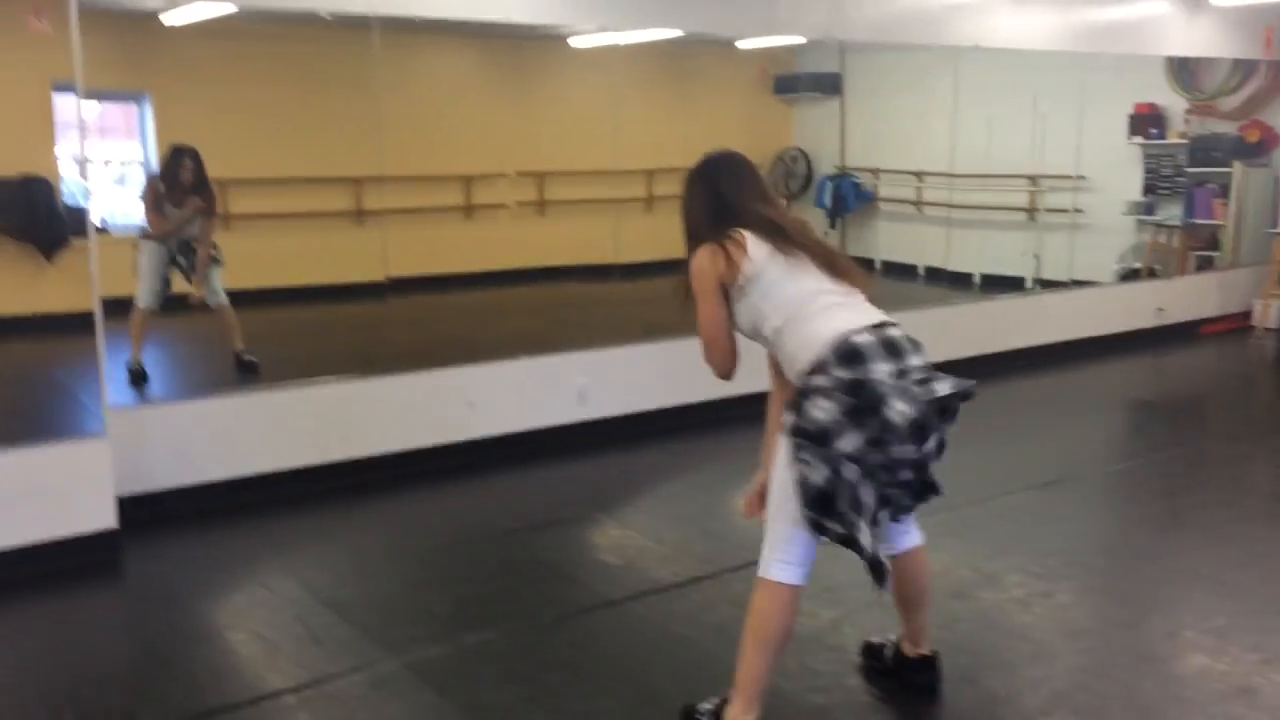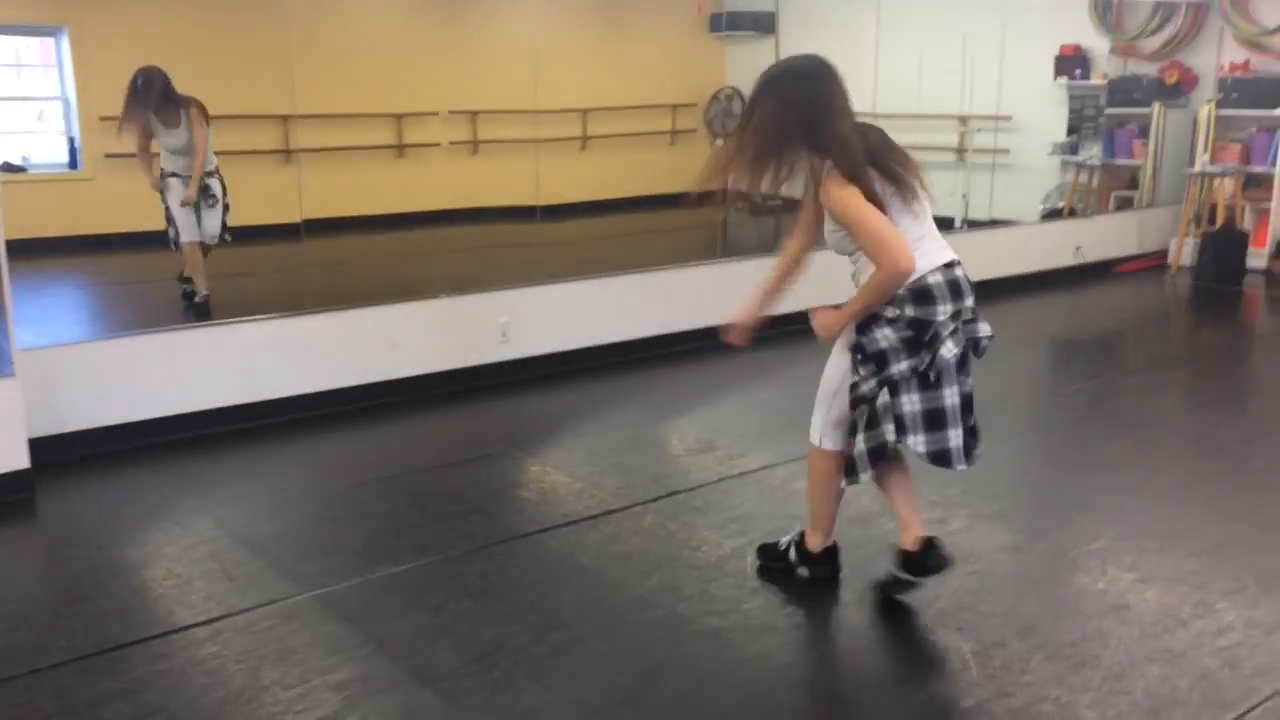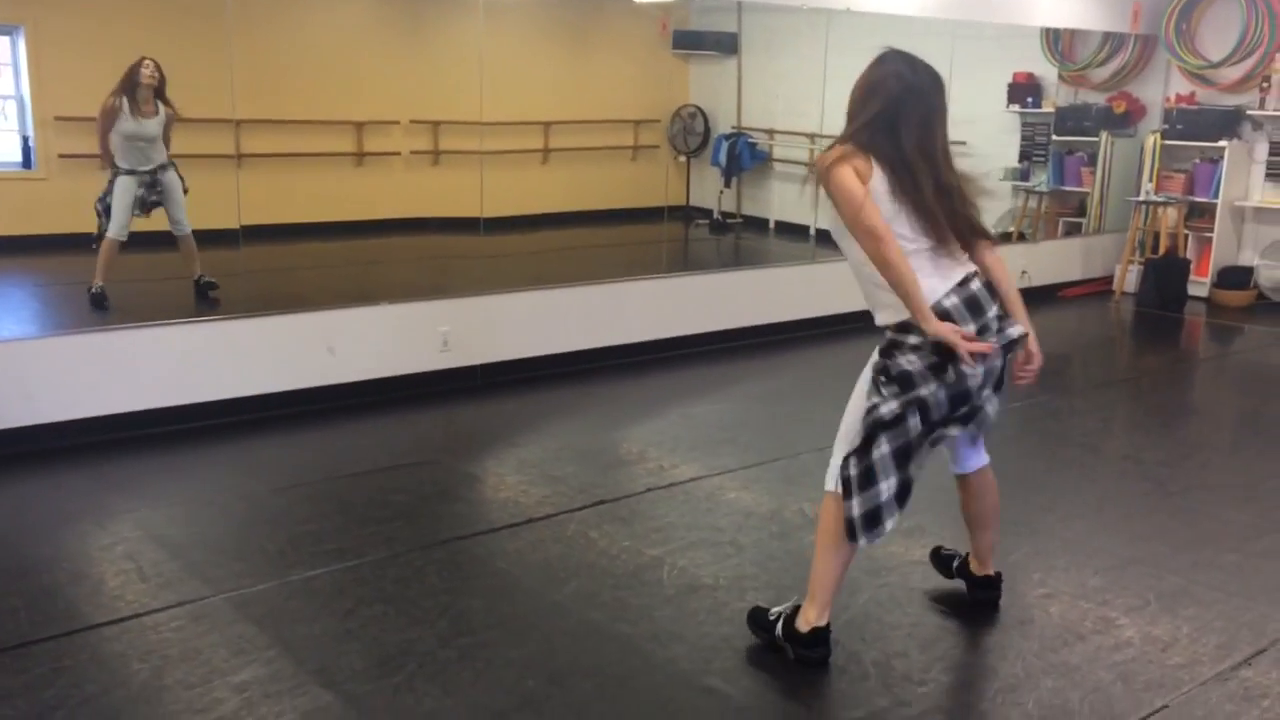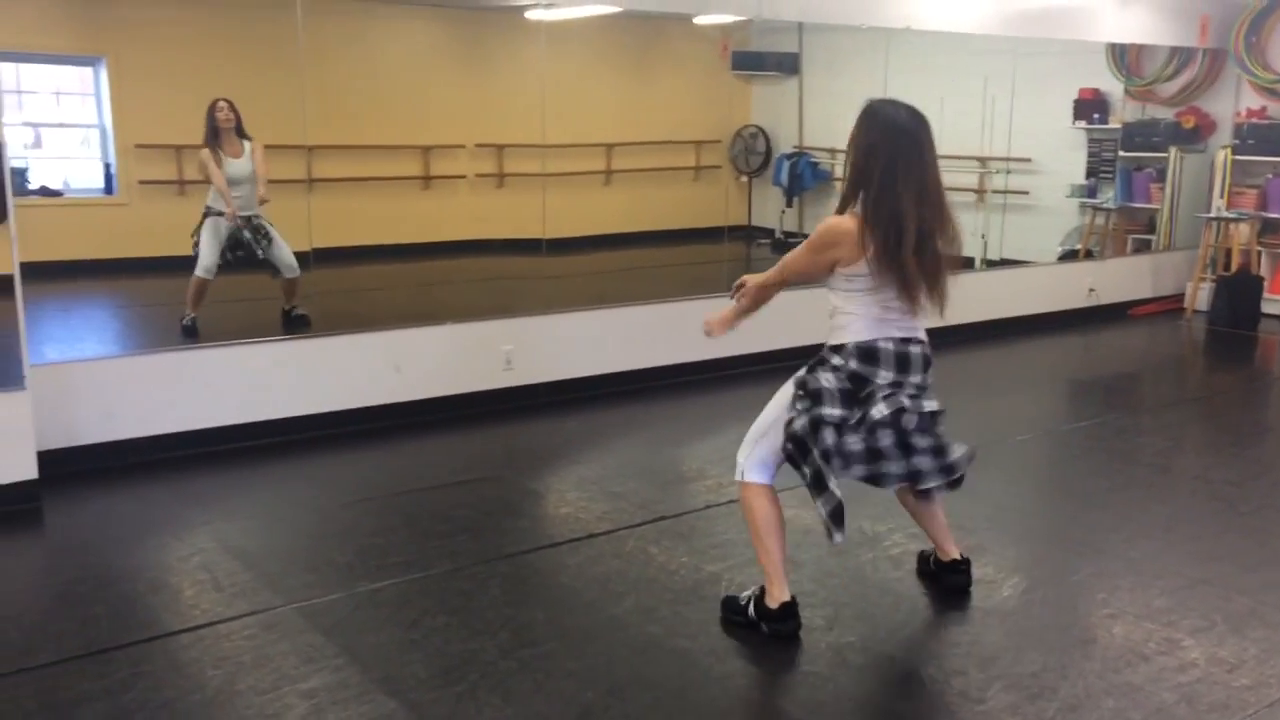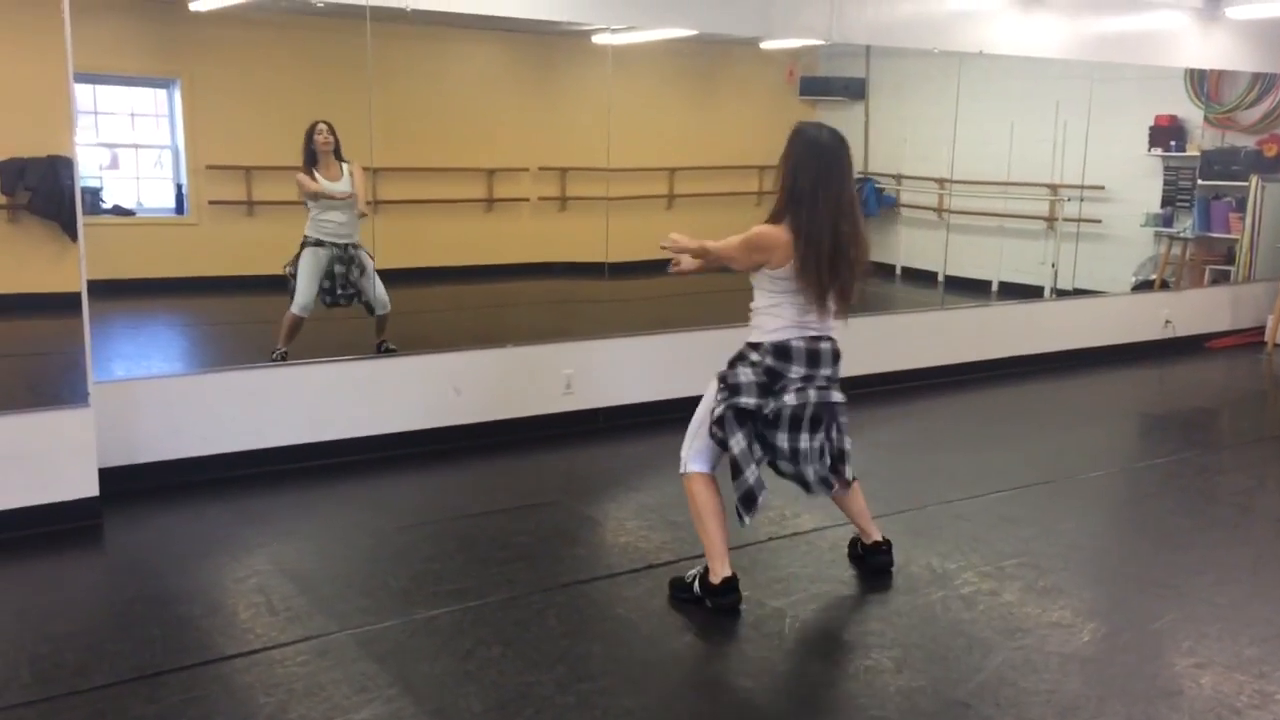
dt=1s
person 1, frame 1
left shoulder: (712, 258)
right shoulder: (788, 244)
left elbow: (723, 365)
right wrist: (769, 470)
left hip: (844, 383)
right hip: (900, 363)
left knee: (785, 557)
right knee: (895, 523)
right ankle: (916, 655)
person 1, frame 2
left shoulder: (835, 183)
right shoulder: (862, 146)
left elbow: (896, 262)
right elbow: (802, 240)
left wrist: (842, 318)
right wrist: (757, 306)
left hip: (906, 309)
right hip: (948, 293)
left knee: (831, 429)
right knee: (869, 426)
left ankle: (815, 549)
right ankle: (915, 542)
person 1, frame 3
left shoulder: (842, 161)
right shoulder: (928, 167)
left elbow: (878, 241)
right elbow: (980, 246)
left wrist: (931, 327)
right wrist: (1021, 327)
left hip: (918, 336)
right hip: (978, 314)
left knee: (850, 473)
right knee: (969, 453)
left ankle: (810, 624)
right ankle: (983, 572)
person 1, frame 4
left shoulder: (843, 231)
right shoulder: (925, 223)
left elbow: (779, 278)
left wrist: (734, 313)
right wrist: (763, 280)
left hip: (845, 369)
right hip: (907, 364)
left knee: (755, 467)
right knee: (898, 463)
left ankle: (776, 602)
right ankle: (950, 560)
person 1, frame 5
left shoulder: (771, 239)
right shoulder: (842, 235)
left elbow: (720, 253)
left wrist: (686, 246)
right wrist: (699, 256)
left hip: (766, 363)
right hip: (820, 360)
left knee: (696, 460)
right knee: (824, 458)
left ankle: (719, 579)
right ankle: (874, 544)
person 2, frame 1
left shoulder: (203, 195)
right shoulder: (155, 189)
left elbow: (205, 242)
right elbow: (159, 231)
left wrist: (200, 283)
right wrist: (187, 214)
left hip: (192, 241)
right hip: (158, 242)
left knee: (216, 294)
right knee: (147, 296)
left ankle: (241, 352)
right ankle: (135, 360)
person 2, frame 2
left shoulder: (191, 109)
right shoulder: (146, 118)
left elbow: (201, 148)
right elbow: (143, 150)
left wrist: (193, 187)
right wrist: (150, 175)
left hip: (206, 174)
right hip: (174, 178)
left knee: (210, 234)
right knee: (188, 234)
left ankle: (188, 277)
right ankle: (201, 292)
person 2, frame 3
left shoulder: (166, 112)
right shoulder: (115, 104)
right elbow: (103, 136)
right wrist: (110, 165)
left hip: (162, 170)
right hip: (127, 173)
left knee: (182, 226)
right knee: (117, 229)
left ankle: (199, 278)
right ankle: (97, 285)
person 2, frame 4
left shoulder: (253, 147)
right shoulder: (208, 153)
left elbow: (261, 169)
right elbow: (217, 178)
left wrist: (262, 188)
right wrist: (229, 205)
left hip: (251, 217)
right hip: (218, 216)
left knee: (290, 264)
right knee: (206, 265)
left ankle: (290, 309)
right ankle: (189, 315)
person 2, frame 5
left shoulder: (352, 169)
right shoulder: (305, 177)
left elbow: (360, 188)
right elbow: (317, 190)
left wrist: (362, 204)
right wrist: (337, 195)
left hip: (350, 246)
right hip: (317, 245)
left knee: (382, 301)
right knee: (303, 303)
left ankle: (381, 342)
right ankle: (280, 349)
